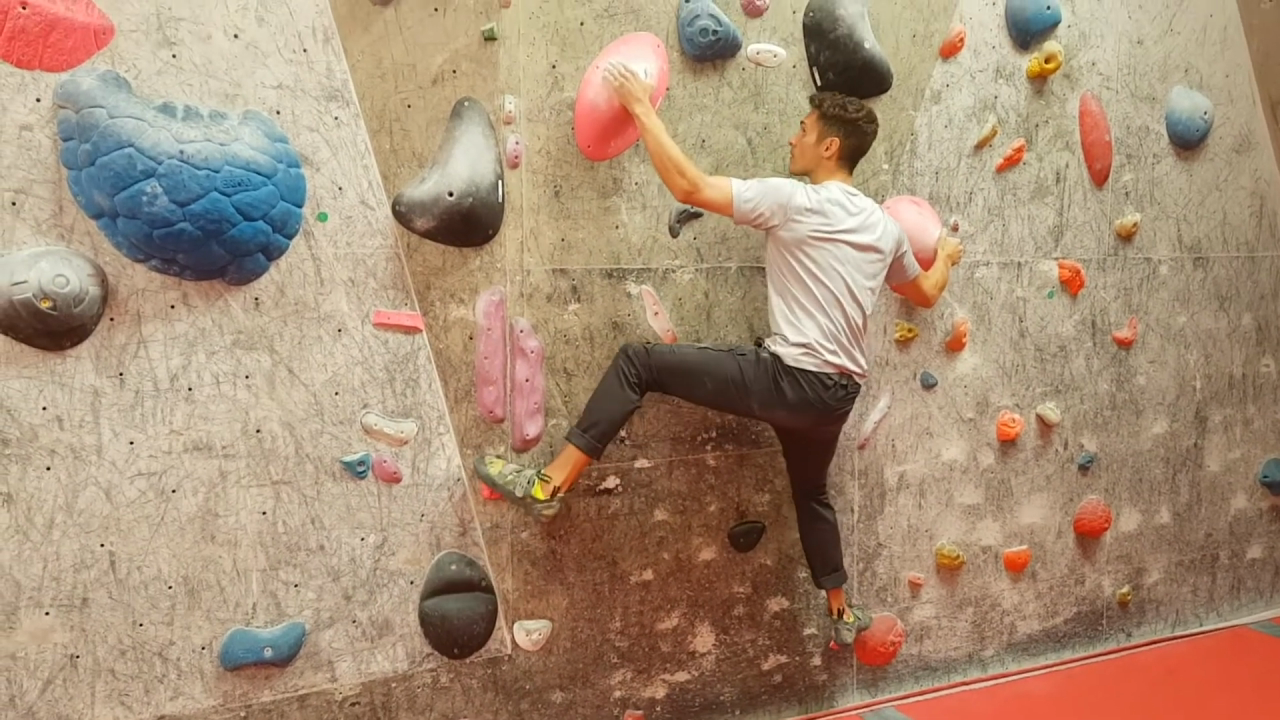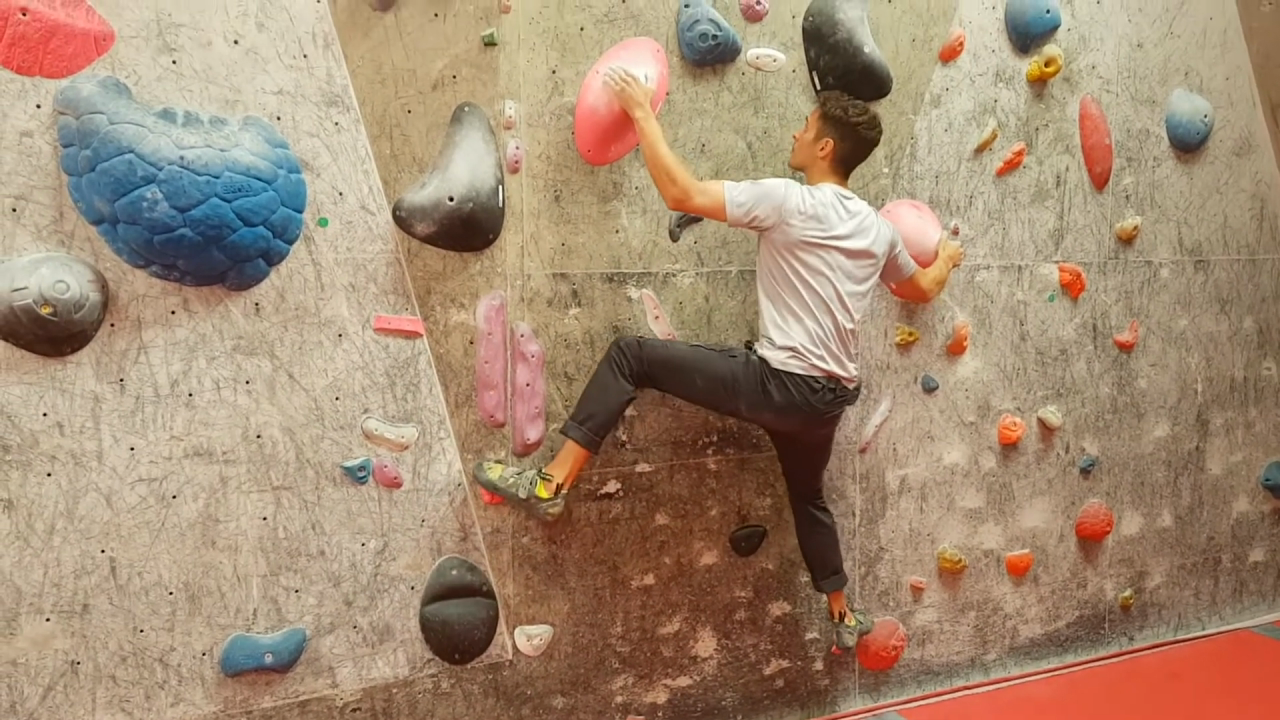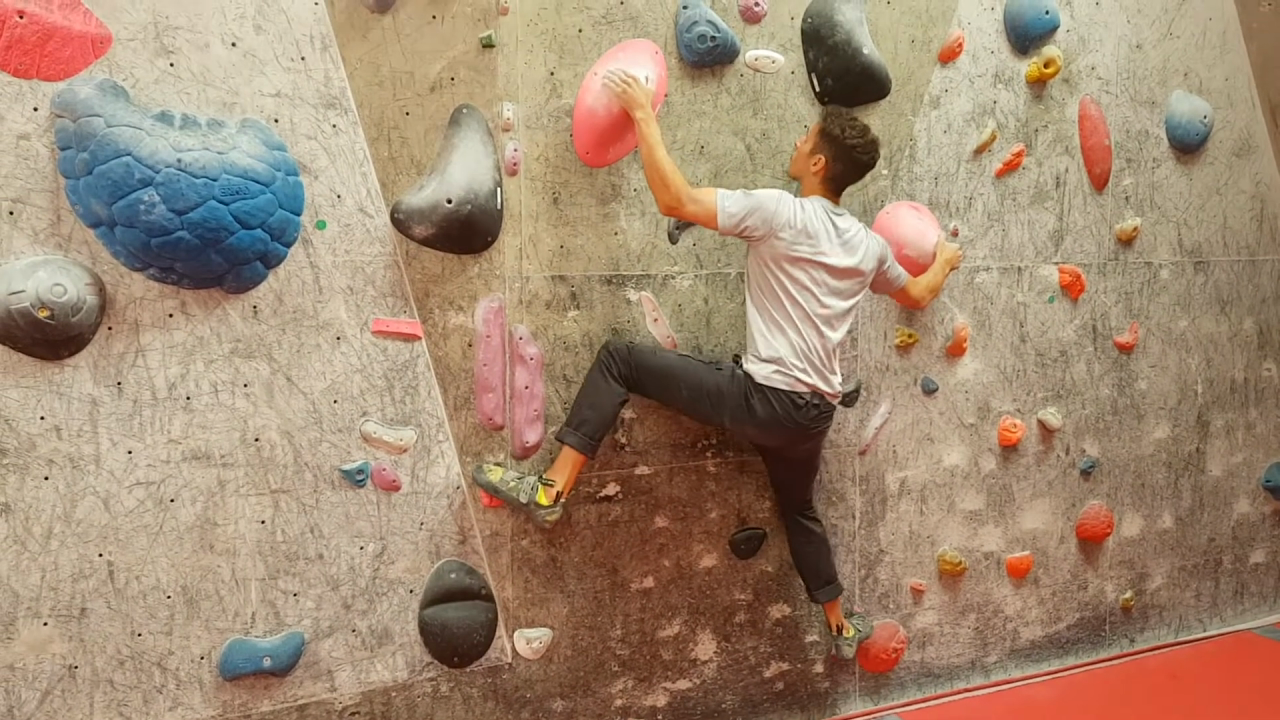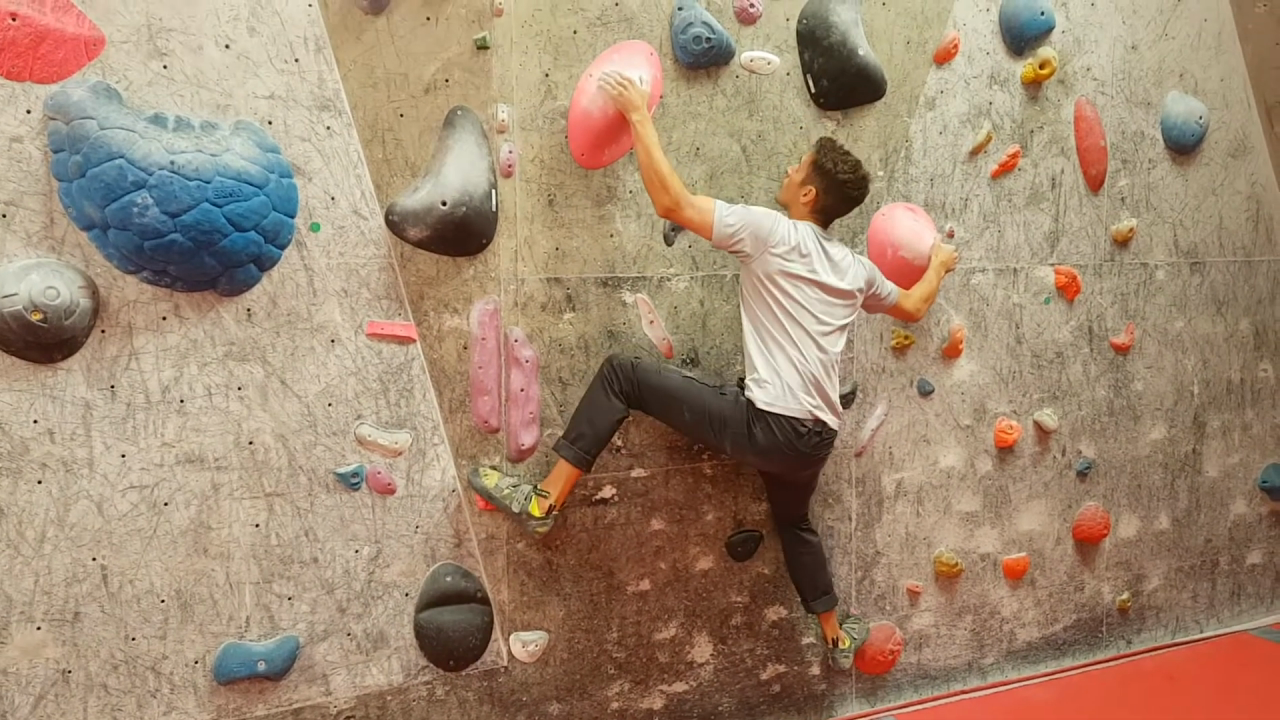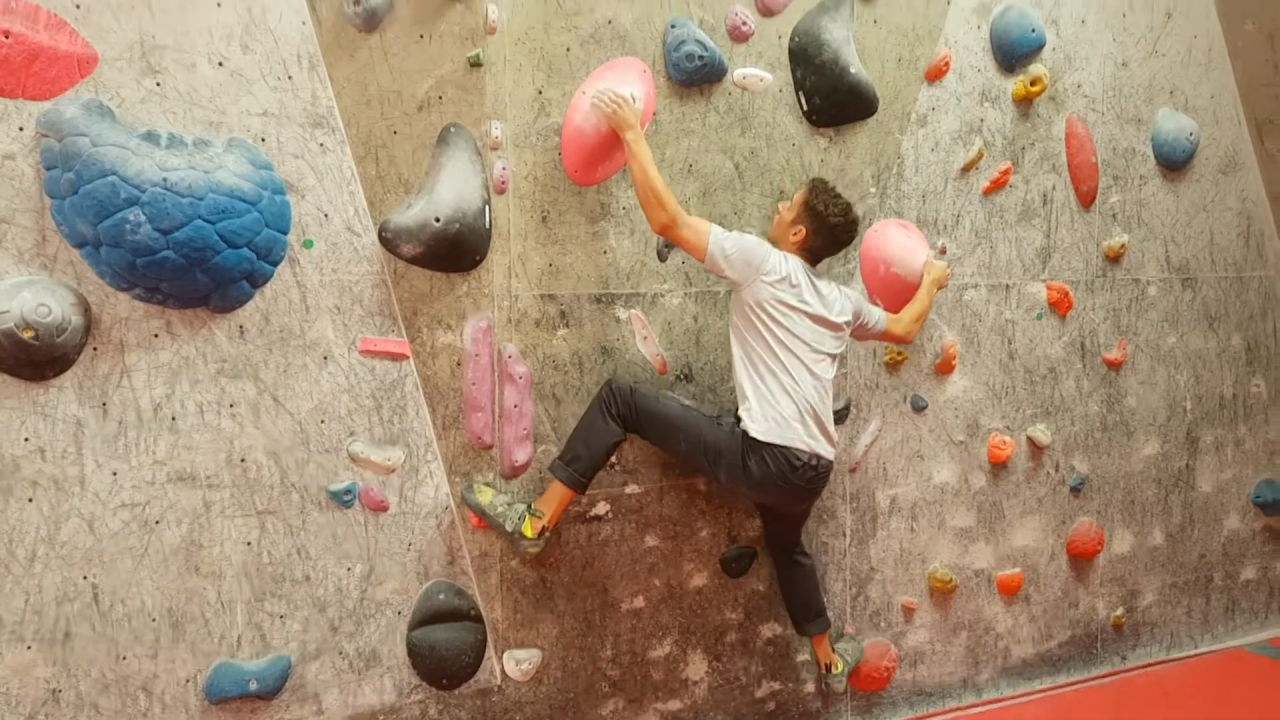
dt=0.3s
person 1, frame 1
left shoulder: (794, 199)
right shoulder: (884, 226)
left elbow: (690, 186)
right elbow: (925, 293)
left wrist: (642, 109)
right wrist: (945, 256)
left hip: (786, 378)
right hip: (836, 393)
left knee: (638, 361)
right knee: (811, 493)
left ankle: (549, 485)
right ankle: (842, 613)
person 1, frame 2
left shoulder: (787, 200)
right shoulder: (878, 228)
left elbow: (681, 193)
right elbow: (922, 289)
left wrist: (642, 114)
right wrist: (946, 258)
left hip: (776, 382)
right hip: (827, 396)
left knee: (630, 354)
right knee: (808, 496)
left ankle: (551, 483)
right ankle: (843, 617)
person 1, frame 3
left shoulder: (779, 213)
right shoulder: (868, 245)
left elbow: (674, 200)
right elbow: (917, 295)
left wrist: (643, 115)
right wrist: (943, 262)
left hip: (762, 397)
right hip: (813, 412)
left knee: (618, 359)
right knee: (799, 509)
left ankle: (550, 489)
right ankle: (841, 626)
person 1, frame 4
left shoulder: (773, 233)
right shoulder: (855, 269)
left elbow: (671, 202)
right elbow: (912, 307)
left wrist: (639, 117)
right wrist: (938, 266)
left hip: (764, 424)
right hip: (815, 436)
left knee: (621, 374)
right knee: (794, 522)
left ankle: (544, 501)
right ankle: (836, 637)
person 1, frame 5
left shoulder: (762, 264)
right shoulder: (842, 301)
left elbow: (667, 220)
right elbow: (902, 329)
left wrist: (632, 135)
right wrist: (930, 283)
left hip: (760, 457)
right hip: (810, 470)
left knee: (619, 399)
right knee: (786, 546)
left ankle: (535, 522)
right ankle: (830, 659)
